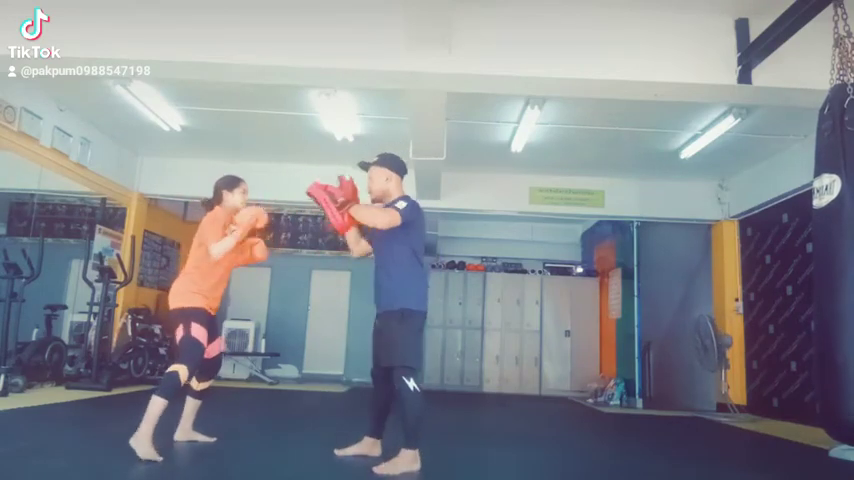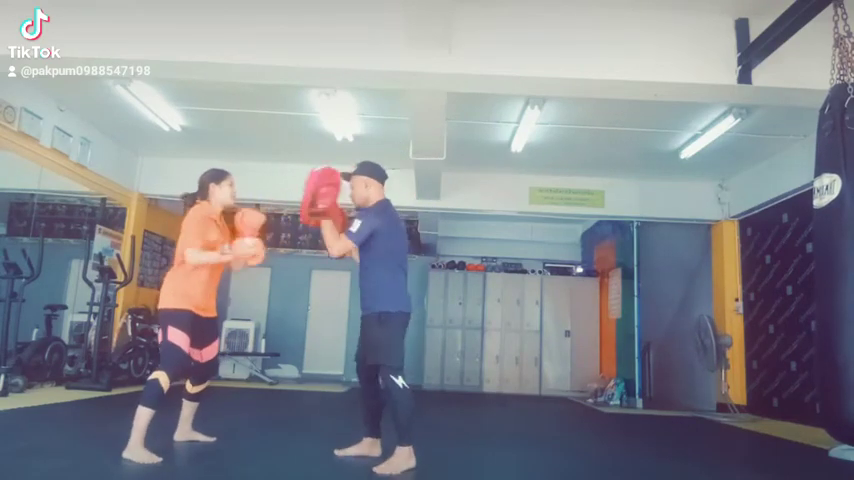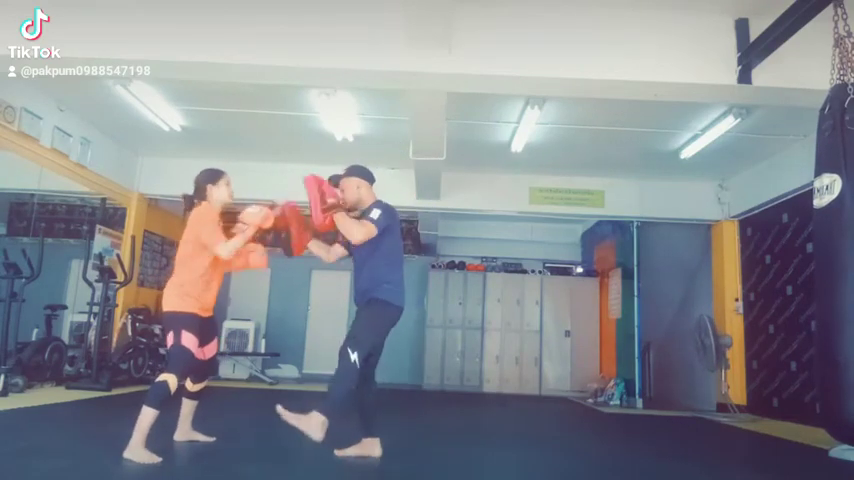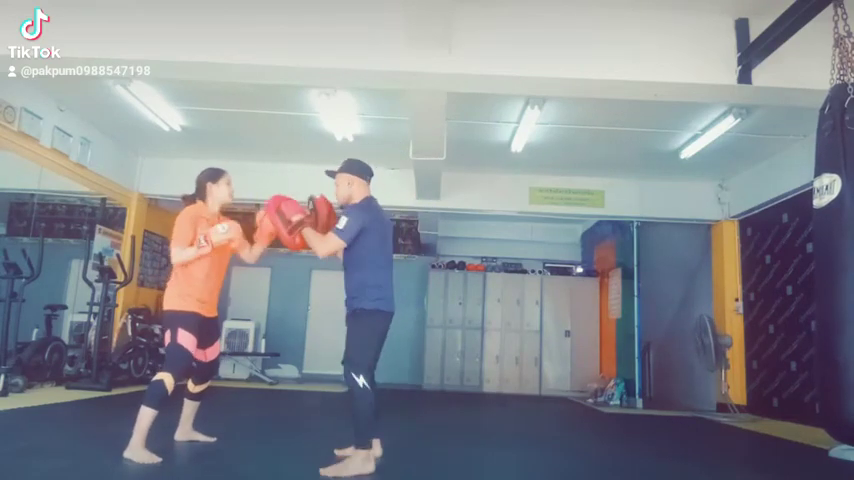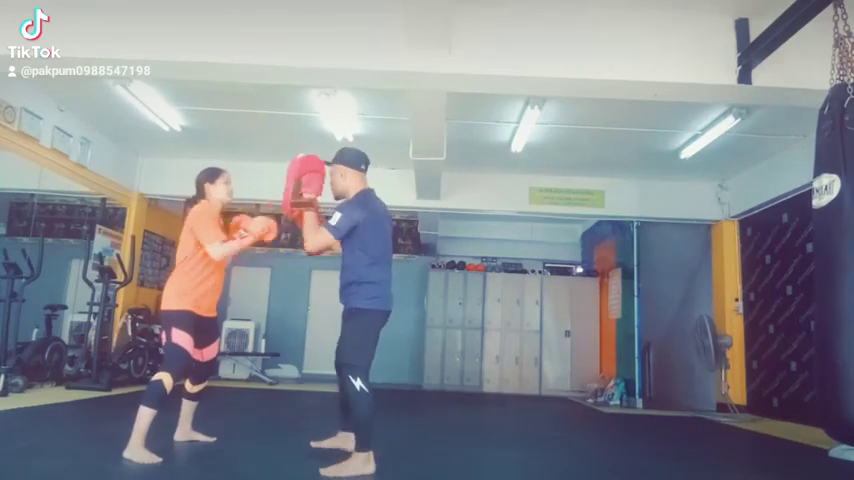
dt=0.3s
person 1, frame 1
left shoulder: (407, 206)
right shoulder: (383, 212)
left elbow: (381, 220)
right elbow: (357, 248)
left wrist: (349, 204)
right wrist: (344, 216)
left hip: (406, 308)
right hip: (388, 308)
left knee: (404, 376)
right knee: (382, 374)
left ankle: (410, 454)
right ankle: (373, 441)
person 1, frame 2
left shoulder: (374, 214)
right shoulder: (380, 215)
left elbow: (336, 248)
right elbow: (365, 258)
left wrist: (325, 217)
right wrist: (342, 232)
left hip: (388, 309)
right hip: (377, 309)
left knee: (390, 375)
right knee: (367, 372)
left ankle: (405, 451)
right ankle: (371, 441)
person 1, frame 3
left shoulder: (382, 211)
right shoulder: (360, 220)
left elbow: (359, 236)
right elbow: (330, 255)
left wrist: (336, 213)
left hip: (383, 300)
right hip: (372, 301)
left knee: (351, 352)
right knee: (363, 368)
left ankle: (319, 420)
right ankle: (370, 440)
person 1, frame 4
left shoulder: (359, 211)
right shoulder: (373, 214)
left elbow: (323, 249)
right elbow: (348, 253)
left wrist: (302, 225)
right wrist: (323, 228)
left hip: (368, 307)
right hip: (374, 306)
left knee: (356, 374)
right knee: (362, 374)
right ankle: (371, 442)
person 1, frame 5
left shoulder: (353, 207)
right shoulder: (374, 206)
left elbow: (313, 243)
left wrist: (309, 209)
left hip: (364, 304)
right hip: (372, 302)
left knee: (355, 375)
right knee: (346, 367)
right ankle: (348, 434)
person 2, frame 1
left shoulder: (227, 221)
right shoulder: (217, 217)
right elbow: (215, 253)
left wrist: (246, 256)
right wrist: (242, 227)
left hip: (205, 305)
right hip: (189, 301)
left knee: (211, 365)
right knee: (189, 361)
left ankle: (184, 429)
right ankle: (143, 435)
person 2, frame 2
left shoulder: (220, 222)
right shoulder: (199, 215)
left elbow: (235, 263)
right elbow: (192, 258)
left wrist: (243, 245)
right wrist: (232, 252)
left hip: (204, 307)
right hip: (179, 303)
left knee: (206, 367)
right knee: (172, 367)
left ankle: (184, 429)
right ankle: (134, 444)
person 2, frame 3
left shoulder: (213, 218)
right shoulder: (203, 215)
left elbow: (221, 262)
right elbow: (224, 251)
left wrist: (249, 257)
right wrist: (248, 227)
left hip: (202, 306)
right hip: (182, 304)
left knee: (204, 366)
right knee: (179, 368)
left ankle: (184, 429)
right ankle: (135, 444)
person 2, frame 4
left shoulder: (225, 223)
right shoulder: (191, 214)
left elbow: (251, 256)
right elbow: (177, 257)
left wrist: (266, 232)
right wrist: (211, 241)
left hip: (206, 308)
right hip: (182, 304)
left knee: (206, 368)
right knee: (176, 368)
left ankle: (185, 429)
right ankle: (135, 445)
person 2, frame 5
left shoulder: (219, 221)
right shoulder: (200, 213)
left elbow: (222, 257)
right elbow: (216, 253)
left wrist: (248, 235)
right wrist: (249, 235)
left hip: (206, 308)
right hip: (180, 303)
left knee: (204, 367)
right knee: (175, 367)
left ankle: (184, 429)
right ankle: (135, 445)
